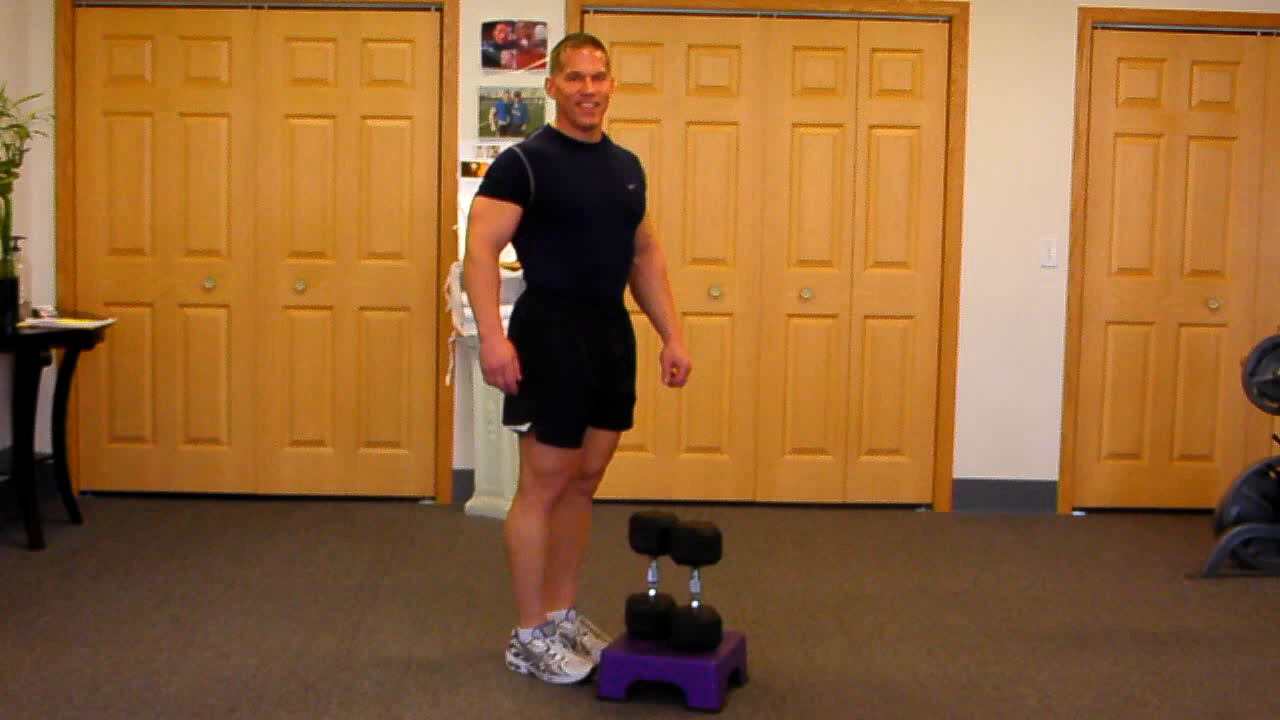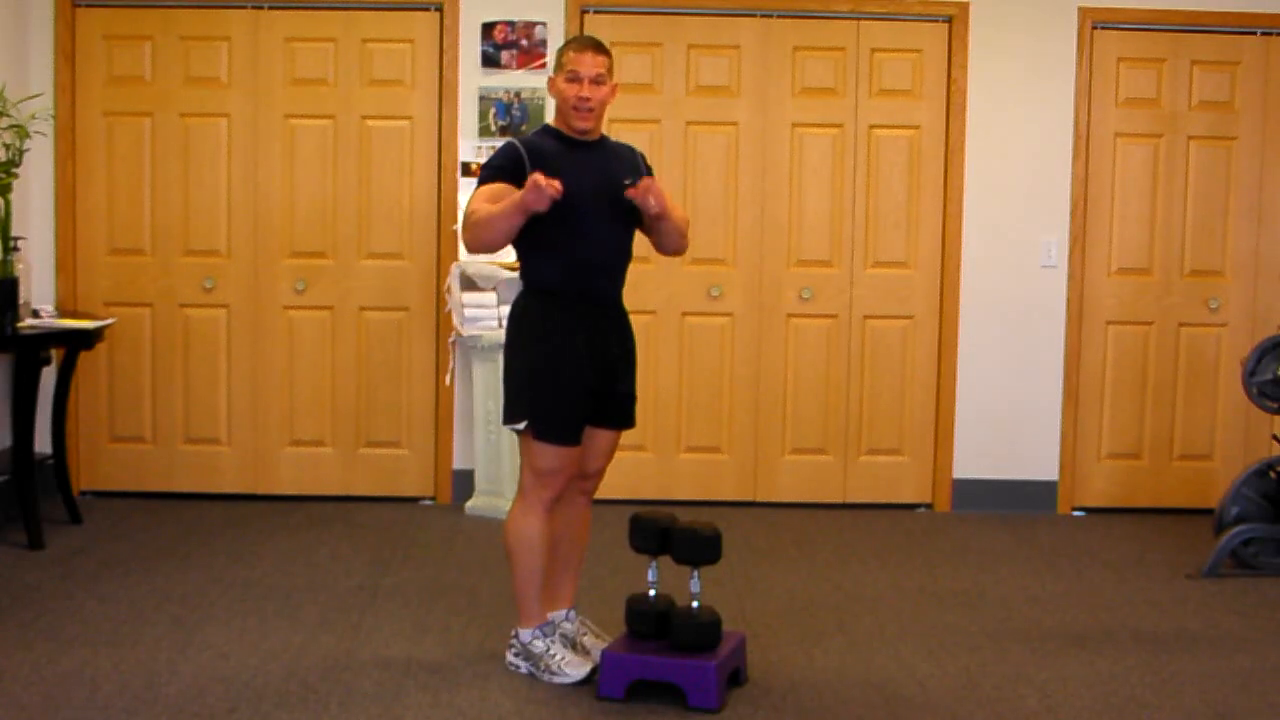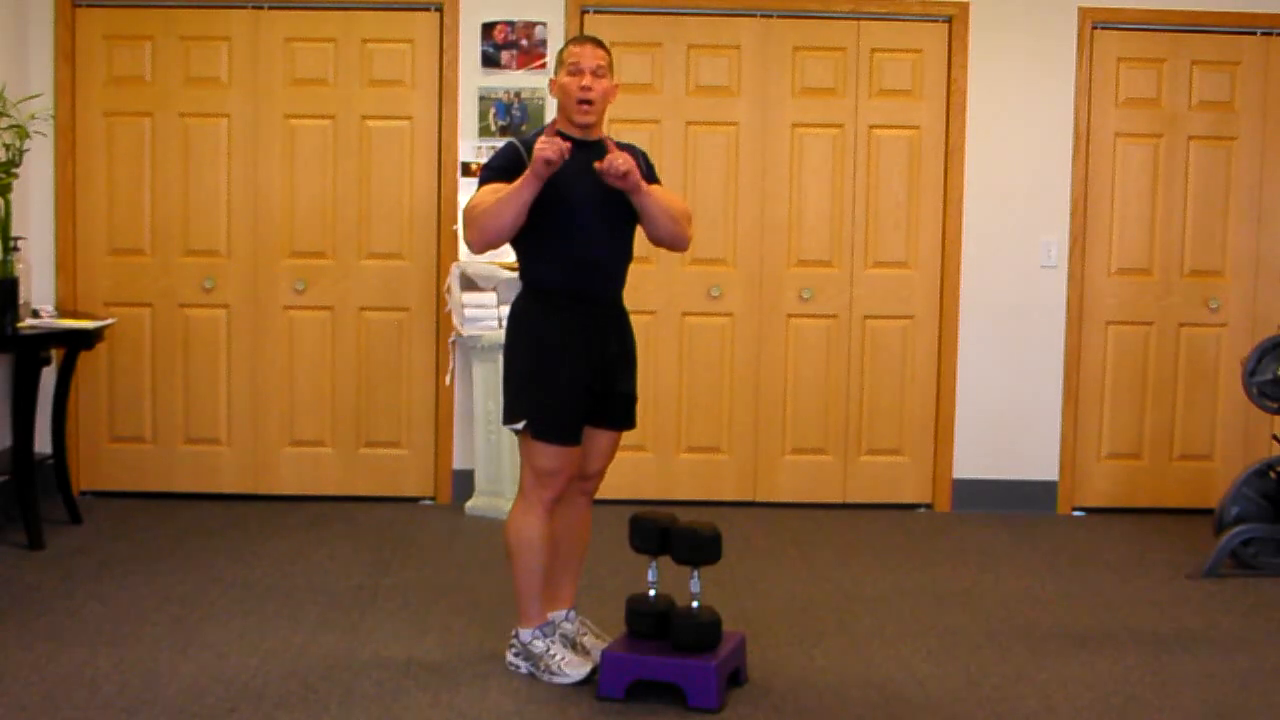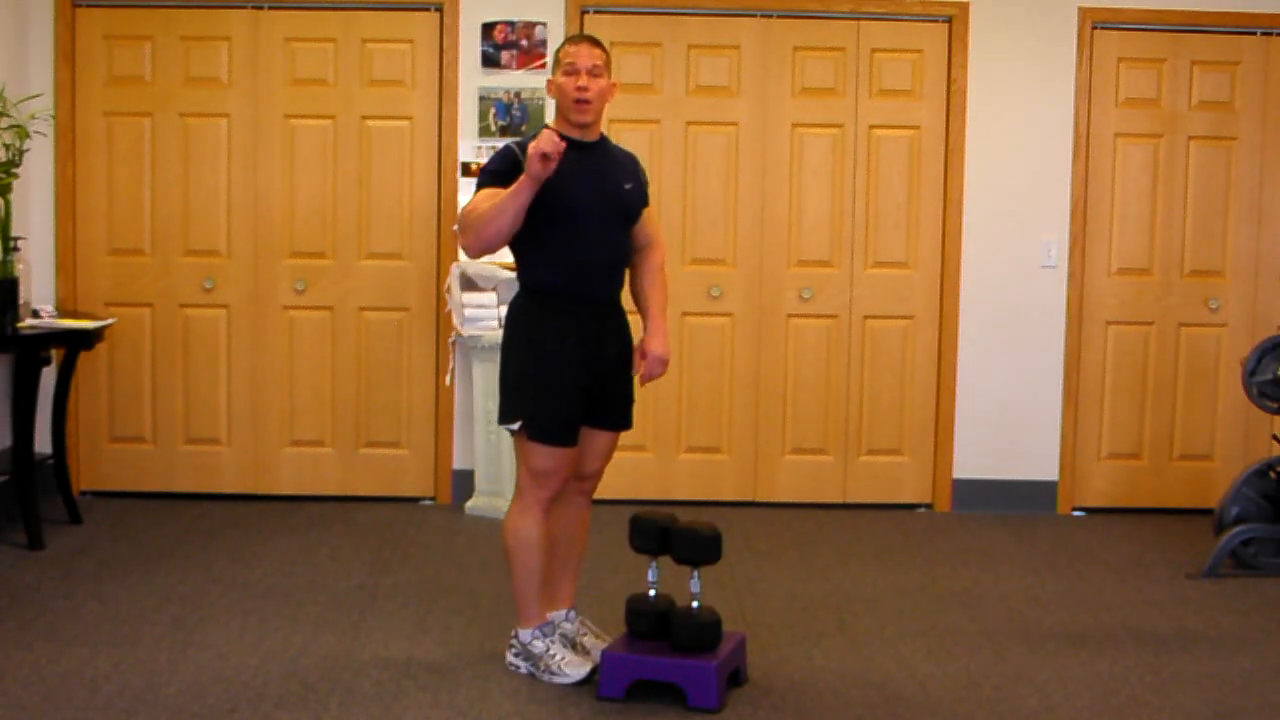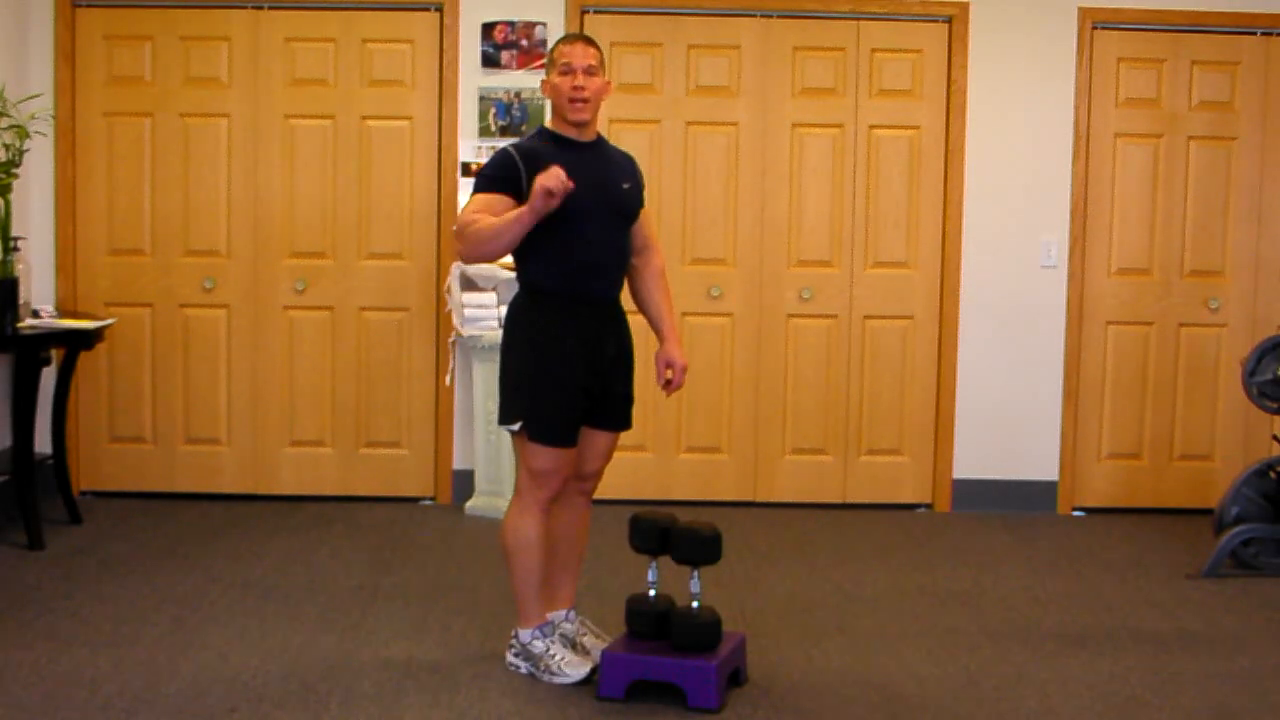
dt=1s
person 1, frame 1
left shoulder: (626, 165)
right shoulder: (525, 161)
left elbow: (646, 254)
right elbow: (480, 249)
left wrist: (672, 334)
right wrist: (493, 334)
left hip: (611, 332)
right hip: (552, 332)
left knee: (583, 482)
right knee: (544, 485)
left ankle: (563, 616)
right ankle: (529, 635)
person 1, frame 2
left shoulder: (627, 159)
right shoulder: (522, 153)
left elbow: (676, 241)
right elbow: (475, 235)
left wrist: (660, 209)
right wrist: (524, 203)
left hip: (610, 327)
right hip: (549, 327)
left knee: (584, 480)
right knee: (544, 484)
left ankle: (563, 615)
right ankle: (529, 636)
person 1, frame 3
left shoulder: (631, 157)
right shoulder: (521, 152)
left elbow: (679, 235)
right elbow: (477, 235)
left wrist: (635, 185)
right wrist: (535, 175)
left hip: (610, 327)
right hip: (548, 327)
left knee: (584, 482)
right knee: (544, 485)
left ankle: (562, 615)
right ankle: (529, 636)
person 1, frame 4
left shoulder: (626, 166)
right shoulder: (519, 156)
left elbow: (647, 250)
right elbow: (474, 240)
left wrist: (655, 327)
right wrist: (531, 179)
left hip: (608, 331)
right hip: (545, 331)
left knee: (582, 484)
right knee: (542, 487)
left ankle: (561, 615)
right ankle: (528, 635)
person 1, frame 5
left shoulder: (623, 166)
right shoulder: (519, 159)
left elbow: (644, 256)
right elbow: (470, 240)
left wrist: (669, 337)
right wrist: (533, 207)
left hip: (608, 332)
right hip: (546, 331)
left knee: (582, 483)
right knee: (541, 486)
left ankle: (563, 615)
right ankle: (529, 635)
